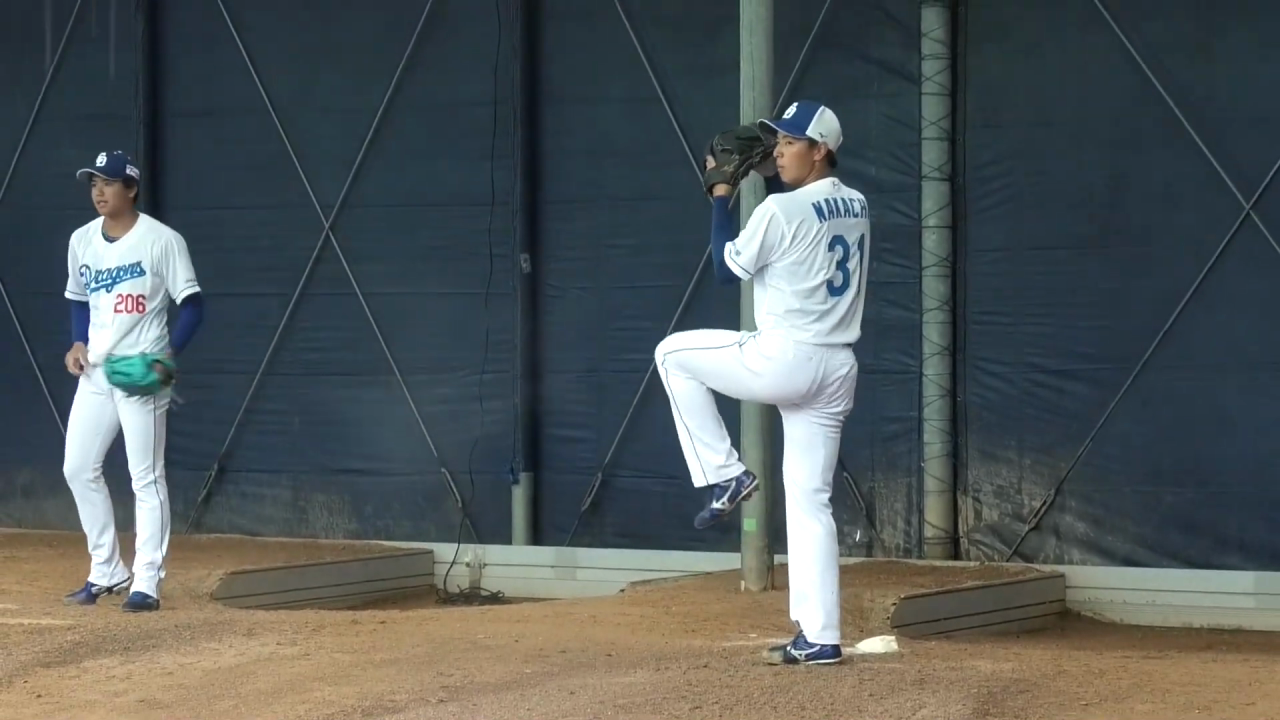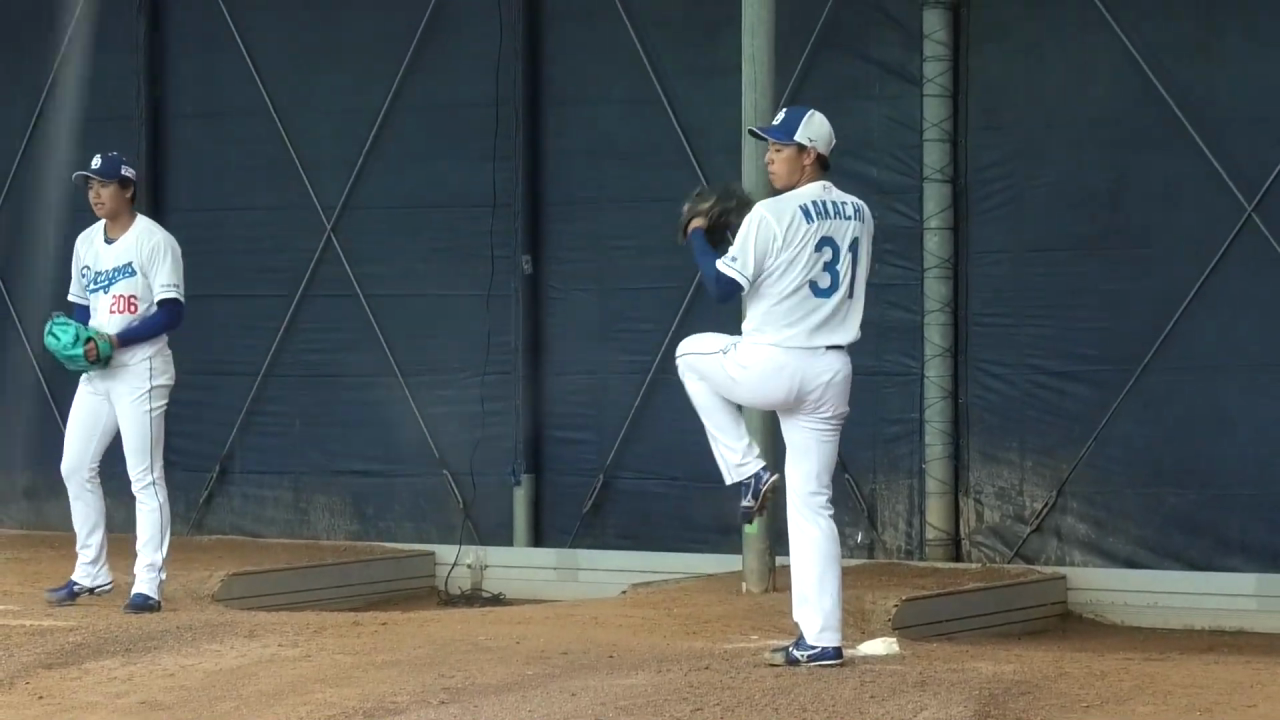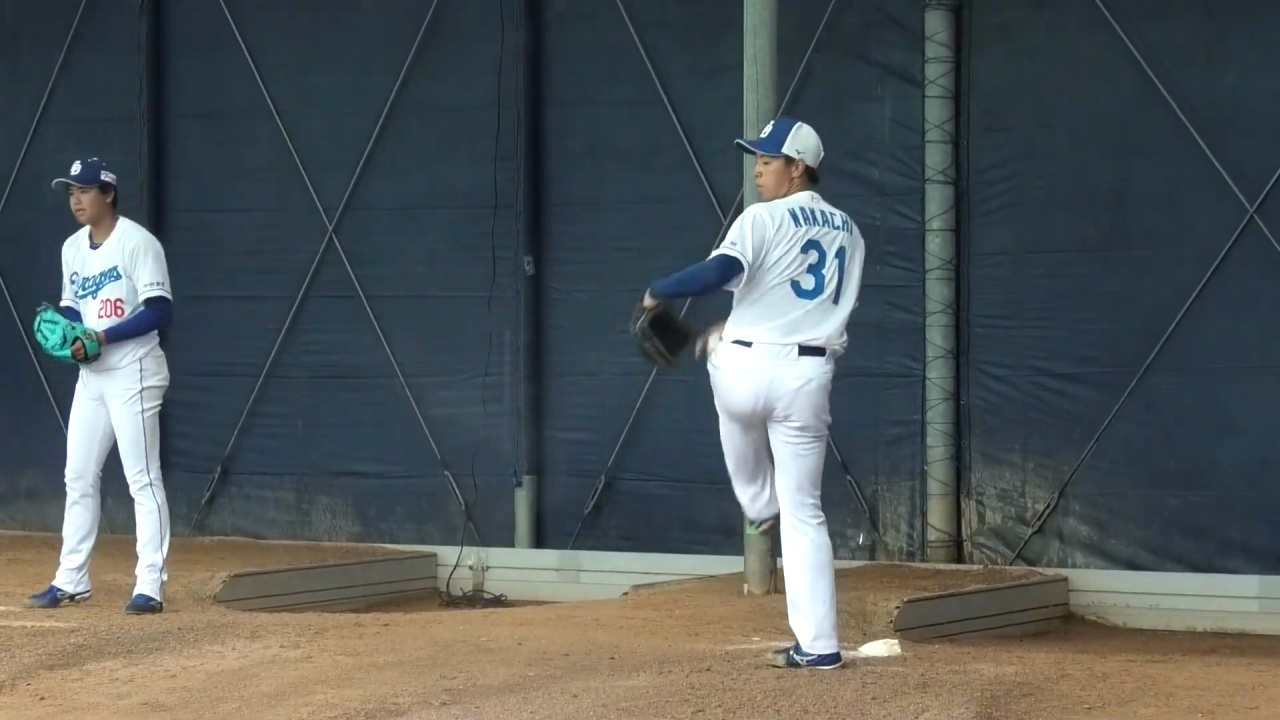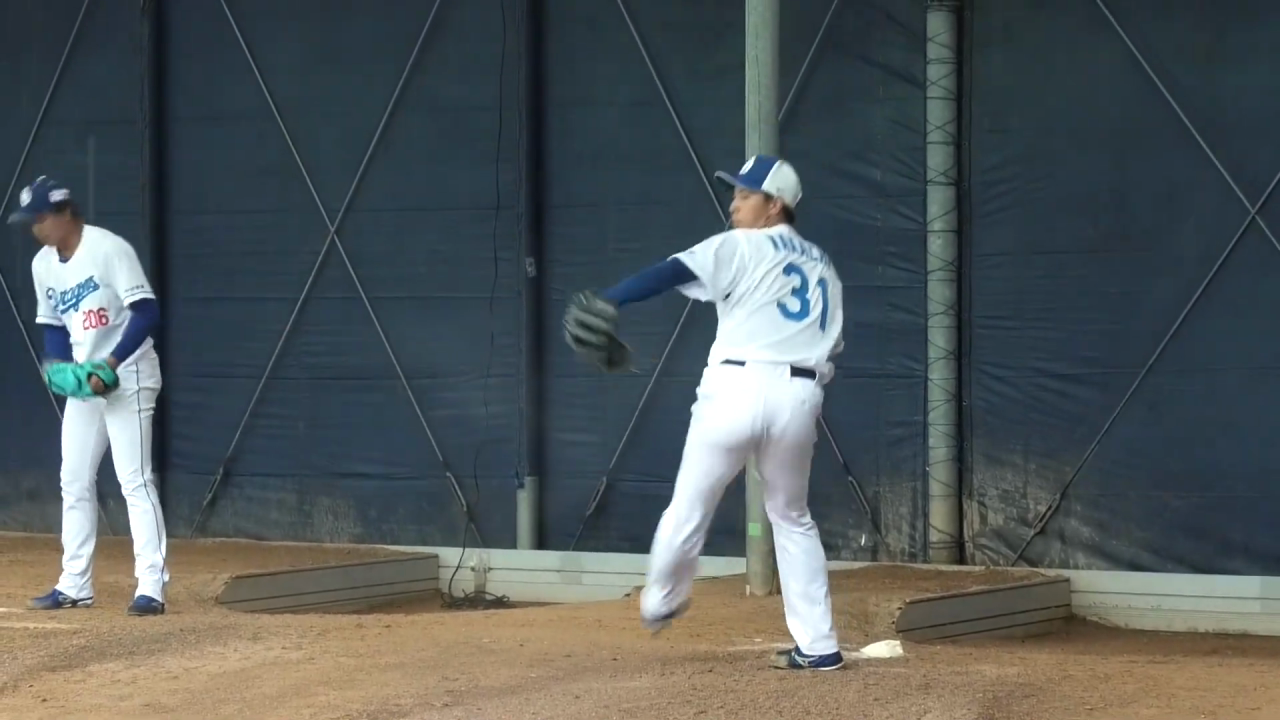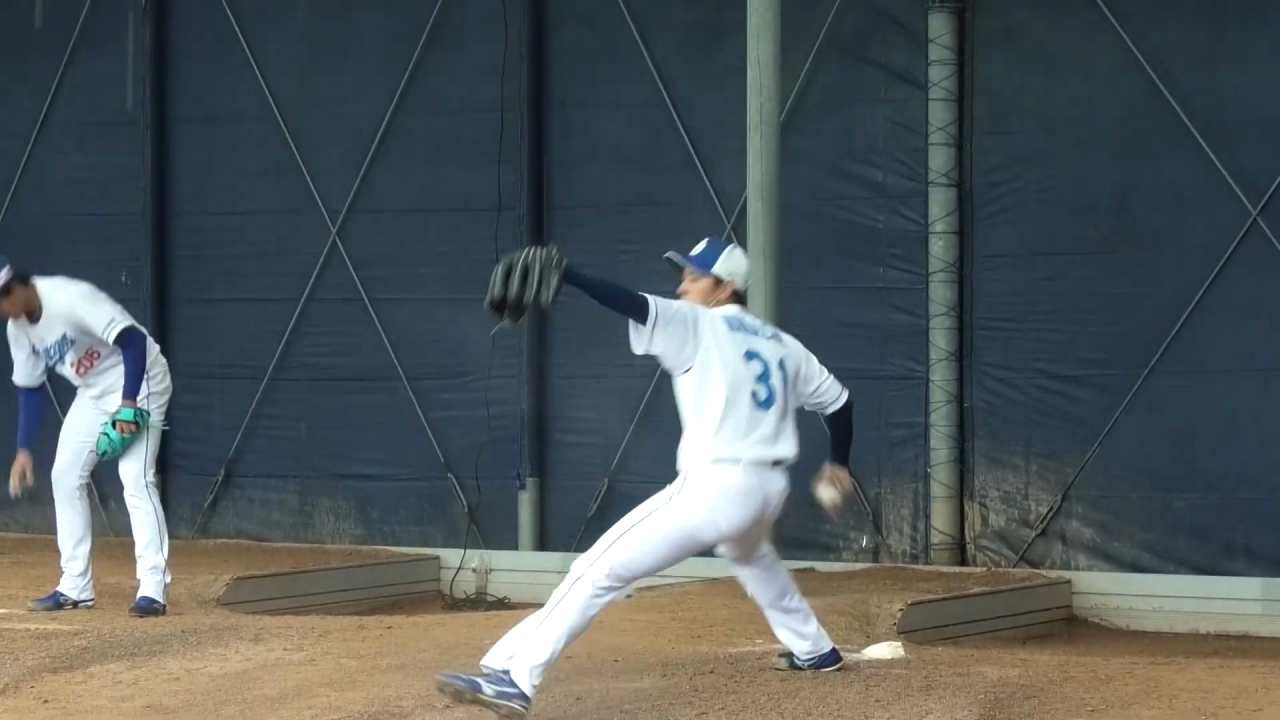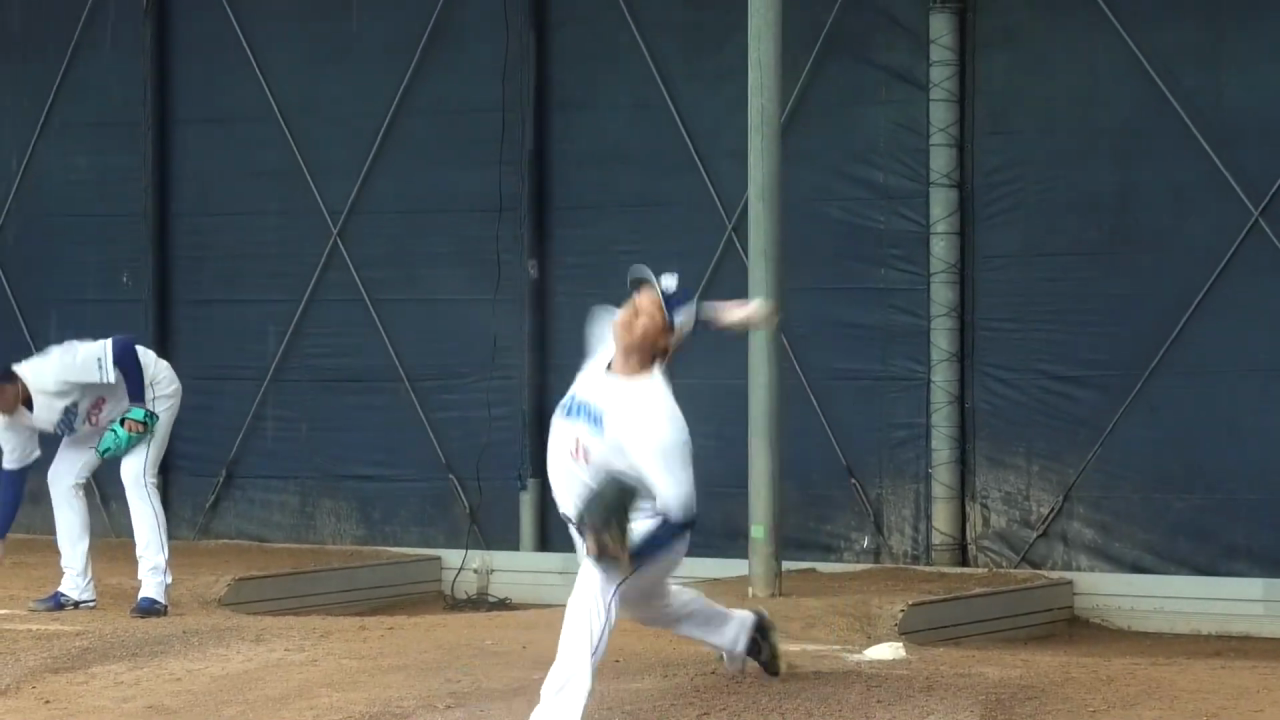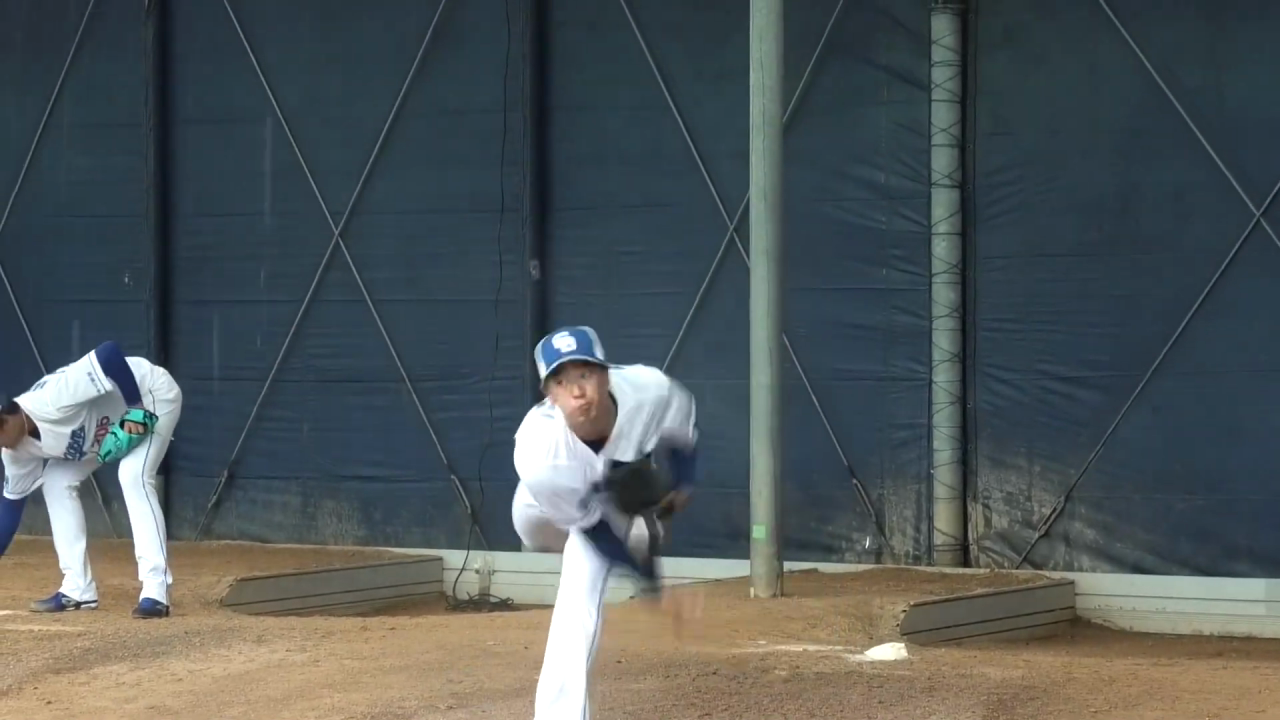
dt=0.2s
person 1, frame 1
left shoulder: (781, 209)
right shoulder: (856, 206)
left elbow: (727, 268)
left wrist: (721, 194)
right wrist: (768, 177)
left hip: (781, 359)
right hip: (835, 369)
left knee: (673, 353)
right knee: (810, 501)
left ankle: (724, 474)
right ankle: (819, 636)
person 1, frame 2
left shoulder: (771, 213)
right shoulder: (859, 213)
left elbow: (724, 285)
left wrist: (697, 233)
left hip: (769, 365)
right hip: (830, 373)
left knee: (692, 353)
right knee: (811, 503)
left ankle: (747, 472)
right ankle: (821, 639)
person 1, frame 3
left shoulder: (762, 217)
right shoulder: (849, 232)
left elbow: (722, 271)
left wrist: (658, 290)
left hip: (747, 369)
right hip: (808, 377)
right knee: (803, 511)
left ankle: (760, 505)
right ankle: (818, 644)
person 1, frame 4
left shoulder: (738, 246)
right shoulder: (824, 267)
left elbow: (676, 272)
left wrist: (605, 299)
left hip: (736, 391)
right hip: (799, 398)
left knee: (689, 508)
right knee: (793, 520)
left ankle: (663, 600)
right ankle: (818, 645)
person 1, frame 5
left shoulder: (694, 324)
right shoulder: (784, 345)
left elbow: (634, 306)
right elbow: (839, 404)
left wrist: (563, 273)
right wrist: (839, 463)
left hip: (715, 483)
right hip: (769, 487)
left knee: (597, 571)
right knee: (752, 554)
left ankle: (512, 676)
right ankle: (814, 648)
person 1, frame 6
left shoulder: (658, 421)
right shoulder: (609, 345)
left elbow: (679, 517)
left wrist: (627, 555)
left hip: (640, 534)
left knee: (596, 586)
right knee: (648, 602)
right ankle: (746, 633)
person 1, frame 7
left shoulder: (648, 393)
right shoulder: (539, 453)
left elbow: (684, 431)
right elbow: (591, 526)
left wrist: (680, 485)
right wrist: (649, 578)
left hip: (618, 502)
right hip: (568, 507)
left knee: (578, 606)
person 2, frame 1
left shoulder: (162, 240)
right shoulder: (81, 240)
left elbow: (191, 303)
right elbow: (79, 300)
left wrist: (170, 352)
right wrist: (77, 344)
right hip: (97, 374)
left knee: (145, 479)
right knee: (78, 468)
left ankle: (146, 582)
right ankle: (106, 570)
person 2, frame 2
left shoulder: (156, 241)
right shoulder: (85, 242)
left elbow: (171, 312)
right elbow: (81, 304)
left wrist: (115, 342)
left hip: (140, 374)
right hip: (95, 372)
left knee: (144, 479)
right knee: (75, 467)
left ankle: (148, 584)
right ankle: (91, 572)
person 2, frame 3
left shoulder: (139, 242)
right shoulder: (72, 248)
left elbow: (160, 311)
right elbow: (74, 308)
left wrist: (103, 338)
left hip: (134, 375)
right hip: (92, 376)
left knee: (142, 481)
right knee: (79, 478)
left ankle: (150, 585)
right ankle: (72, 580)
person 2, frame 4
left shoulder: (109, 249)
right shoulder: (43, 264)
left elbow: (147, 313)
right elbow: (52, 325)
left wrist: (110, 363)
right wrist: (56, 363)
left hip: (127, 376)
right hip: (83, 380)
left knee: (134, 480)
right knee: (74, 482)
left ankle: (151, 587)
right ankle: (74, 585)
person 2, frame 5
left shoulder: (71, 298)
left elbow: (133, 339)
right elbow: (29, 388)
left wrist: (128, 402)
left hip: (139, 384)
right hip: (94, 394)
left knee: (136, 482)
right knee: (65, 476)
left ankle: (153, 590)
right ankle: (75, 586)
person 2, frame 6
left shoulder: (53, 373)
left elbow: (124, 346)
left wrist: (137, 407)
left hip: (150, 389)
left knee: (136, 478)
right knee: (62, 479)
left ankle: (154, 591)
right ankle: (76, 587)
person 2, frame 7
left shoulder: (51, 402)
left elbow: (110, 353)
left wrist: (136, 408)
left hip: (151, 395)
left knee: (134, 478)
right knee: (56, 483)
left ankle: (156, 592)
right ankle: (78, 589)
